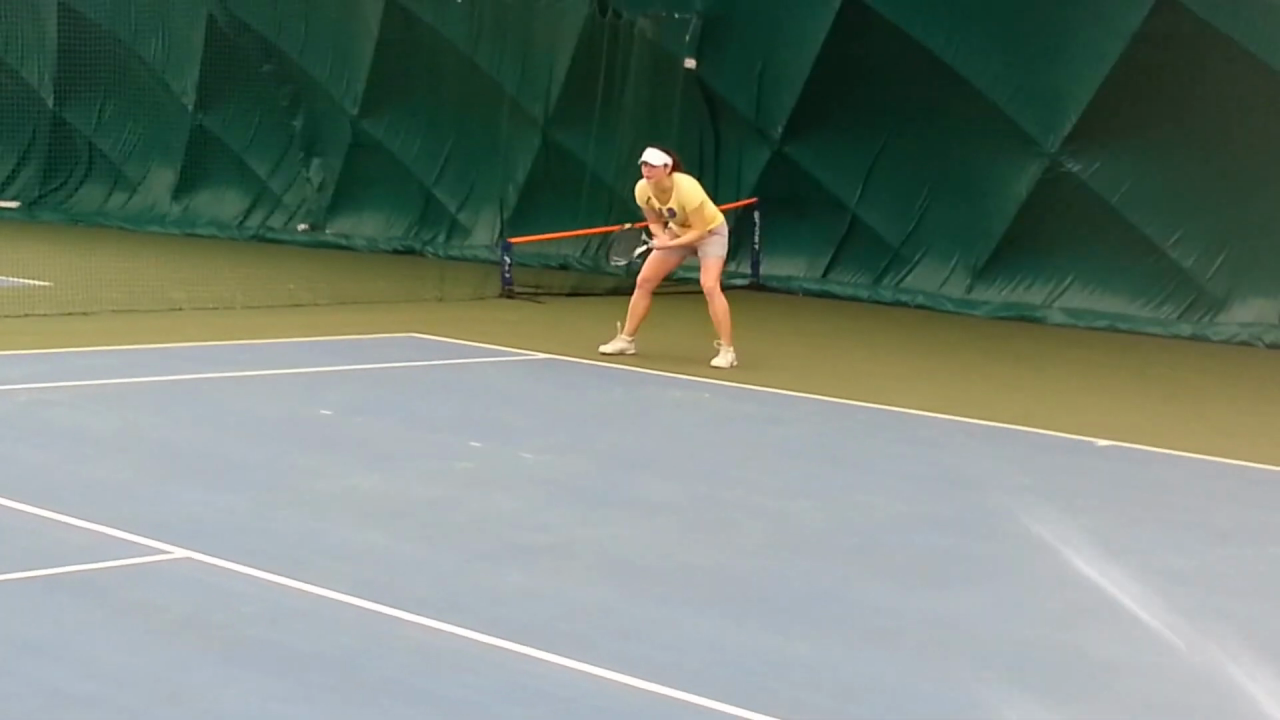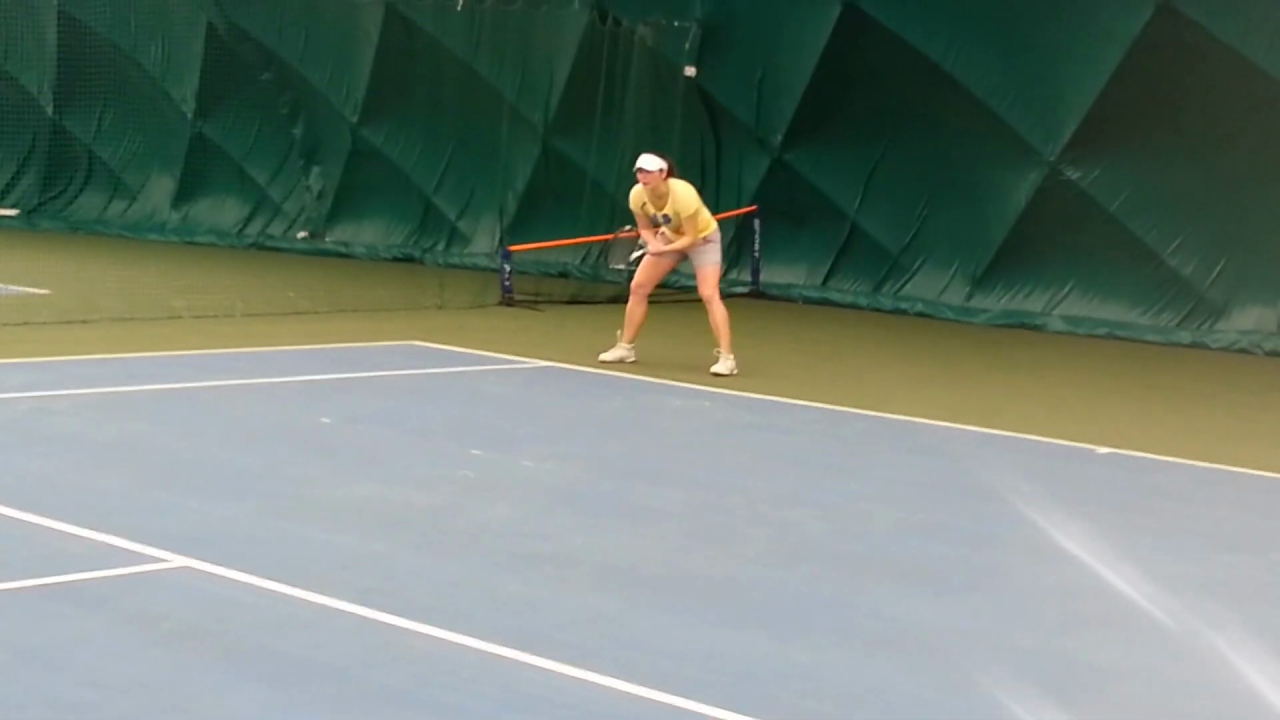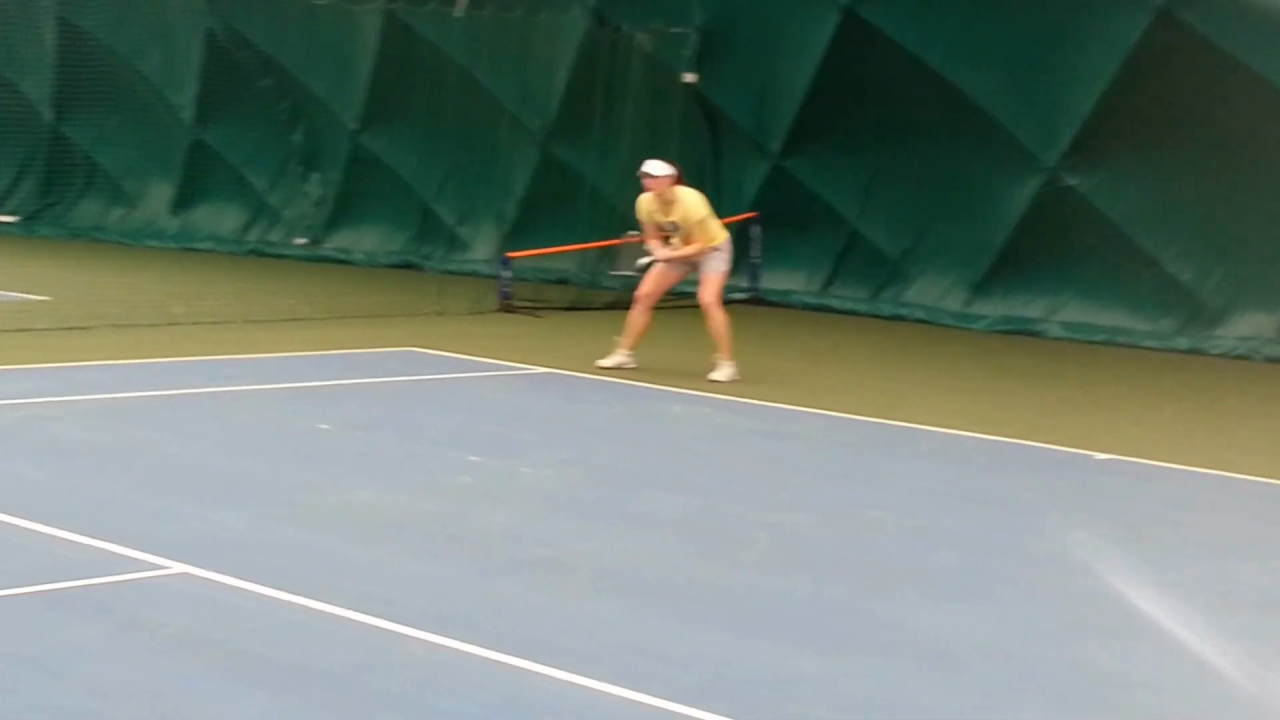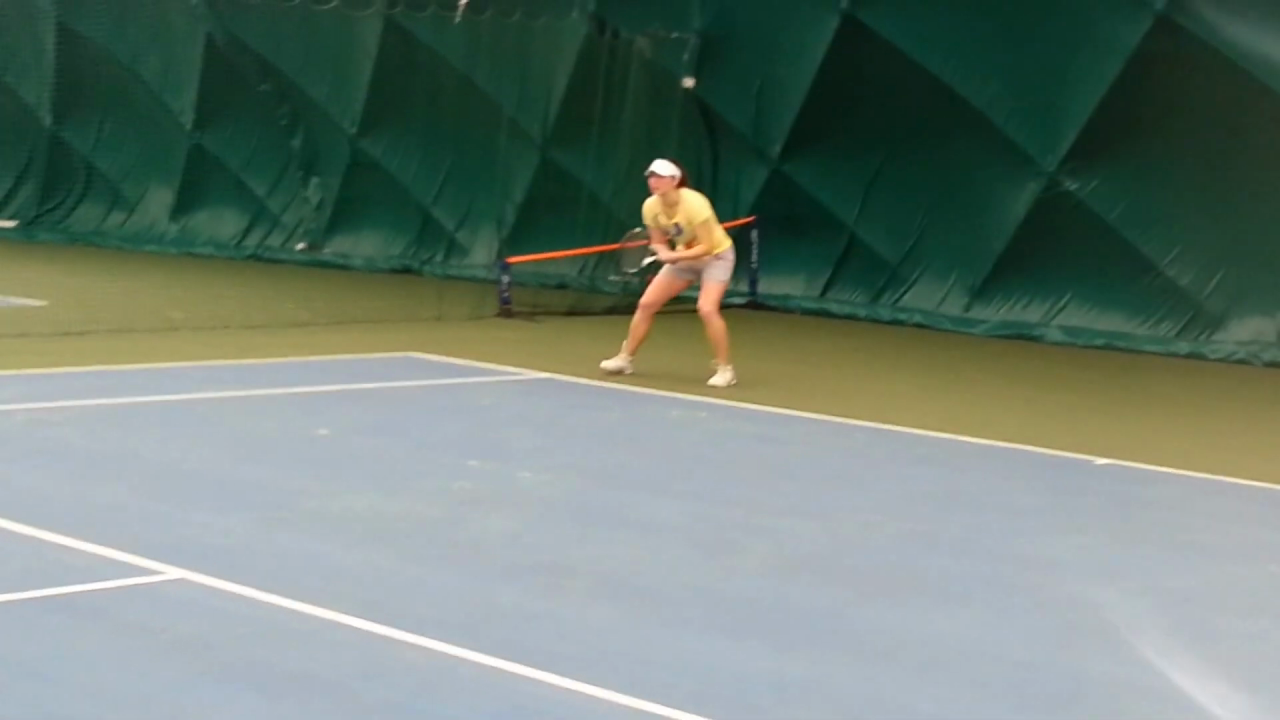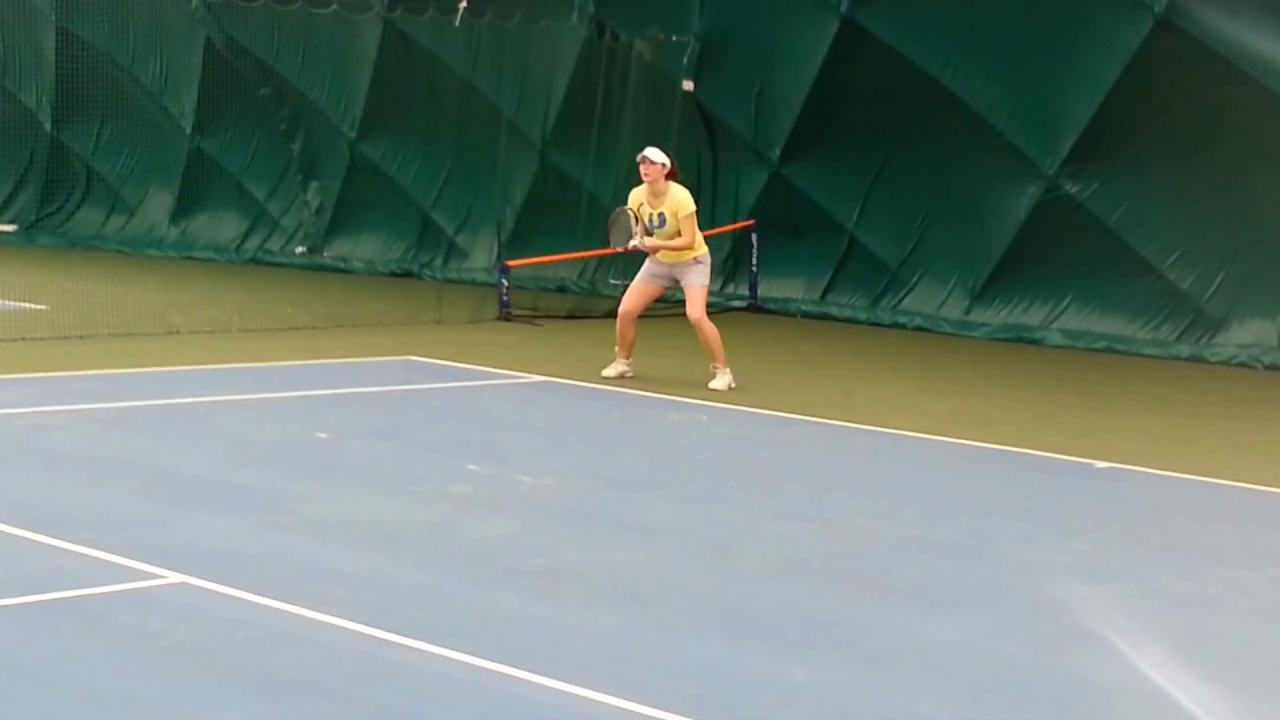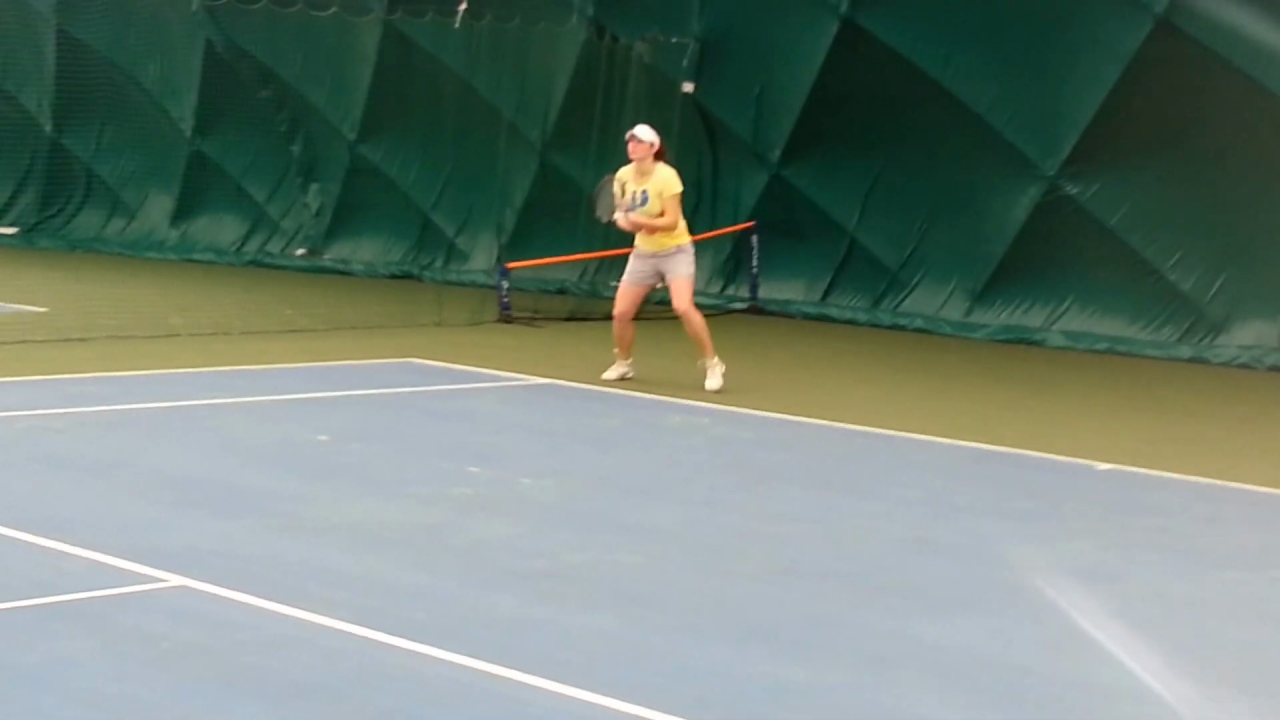
dt=0.3s
person 1, frame 1
left shoulder: (687, 188)
right shoulder: (642, 189)
left elbow: (699, 231)
right elbow: (655, 223)
left wrist: (669, 244)
right wrist: (662, 238)
left hip: (710, 231)
right hip: (677, 231)
left knee: (710, 286)
right knee: (644, 281)
left ankle: (727, 350)
right ankle: (626, 339)
person 1, frame 2
left shoulder: (683, 194)
right shoulder: (637, 195)
left elbow: (691, 238)
right elbow: (645, 229)
left wrist: (663, 250)
right wrist: (653, 243)
left hip: (704, 237)
right hip: (670, 236)
left knee: (709, 293)
right knee: (638, 287)
left ankle: (726, 357)
right ankle: (625, 347)
person 1, frame 3
left shoulder: (691, 201)
right shoulder: (645, 202)
left elbow: (701, 244)
right elbow: (653, 238)
left wrist: (670, 255)
right wrist: (660, 251)
left hip: (713, 247)
right hip: (680, 246)
left knee: (709, 300)
right knee: (644, 295)
left ankle: (725, 363)
right ankle: (625, 353)
person 1, frame 4
left shoulder: (694, 203)
right shoulder: (650, 206)
left elbow: (707, 247)
right elbow: (658, 243)
left wrist: (675, 256)
right wrist: (664, 253)
left hip: (716, 255)
right hip: (683, 258)
left knee: (707, 309)
right knee: (646, 304)
left ankle: (725, 369)
right ankle: (625, 358)
person 1, frame 5
left shoulder: (680, 196)
right shoulder: (636, 196)
left elbow: (689, 241)
right elbow: (639, 234)
left wrist: (657, 243)
right wrist: (644, 244)
left hip: (692, 260)
right hip: (659, 261)
left knee: (696, 315)
right knee: (626, 311)
left ankle: (723, 372)
right ankle: (623, 362)
person 1, frame 6
left shoulder: (667, 176)
right shoulder: (623, 176)
left elbow: (672, 222)
right elbow: (621, 217)
left wrist: (639, 220)
right wrist: (627, 224)
left hip: (677, 251)
right hip: (644, 252)
left knee: (683, 307)
right knee: (621, 313)
left ankle: (713, 364)
right ankle: (623, 363)
